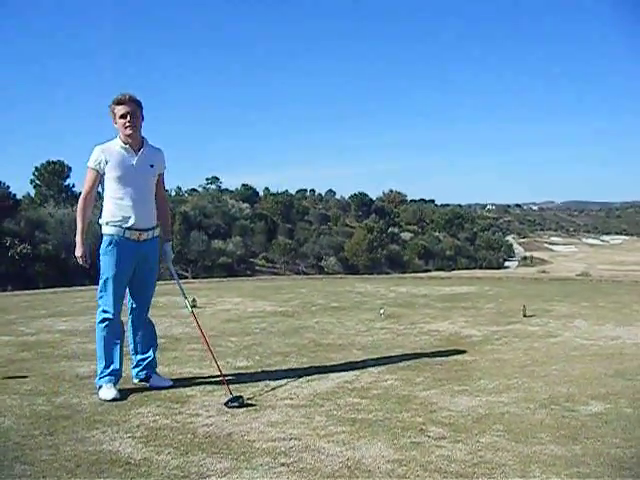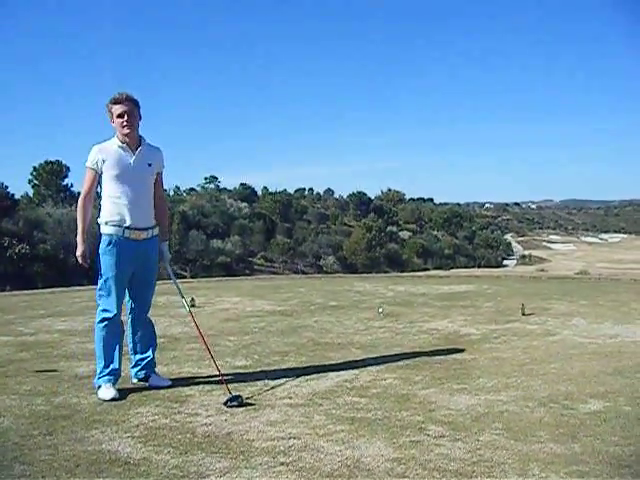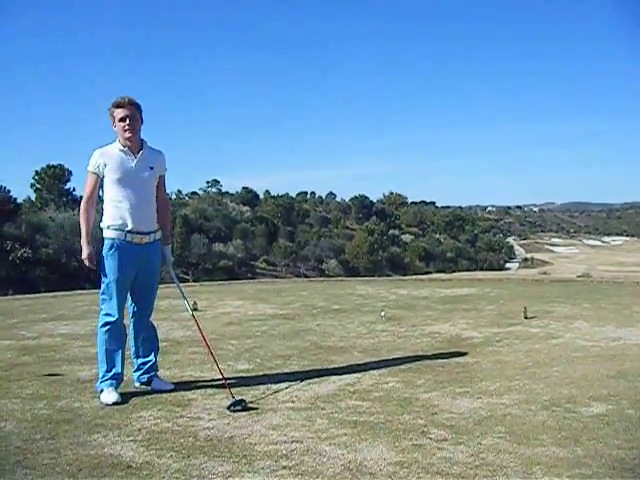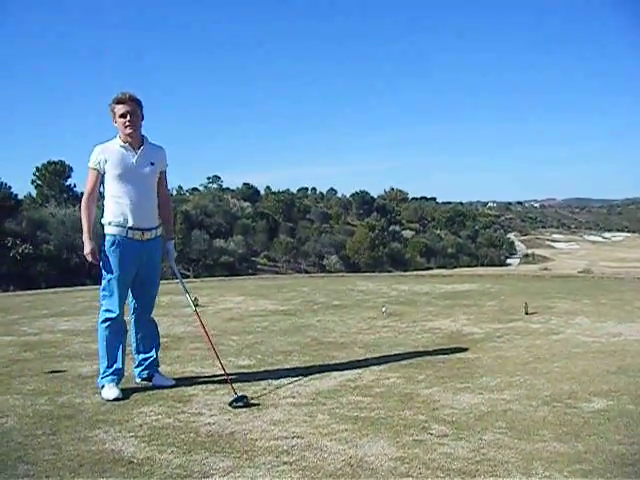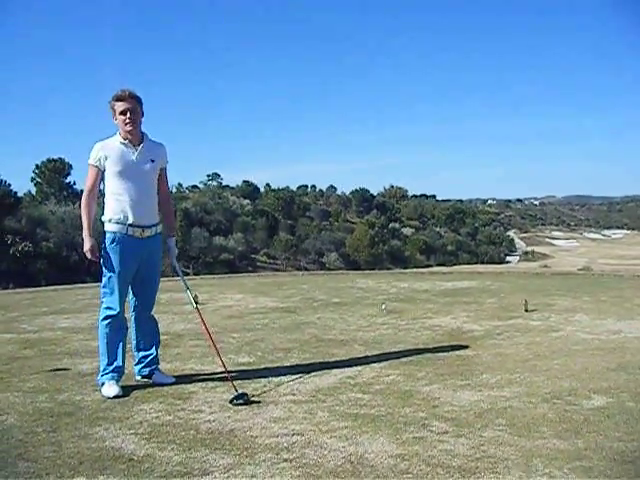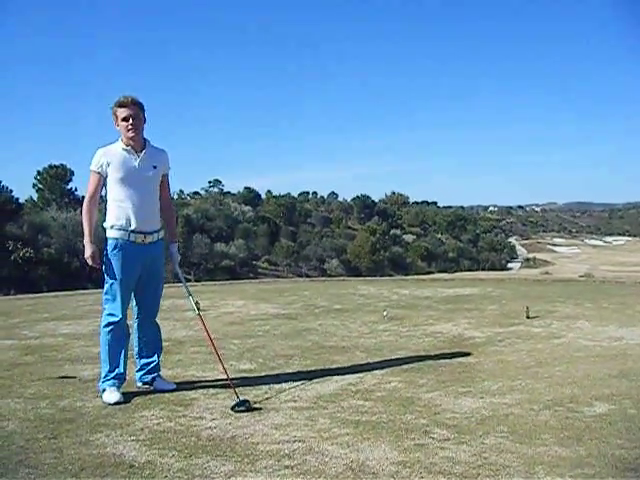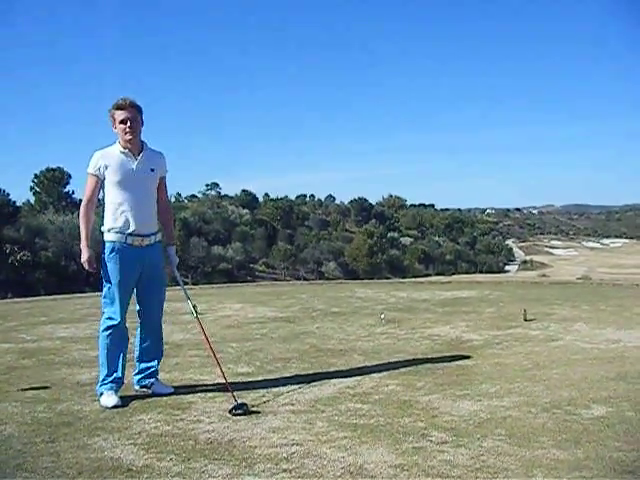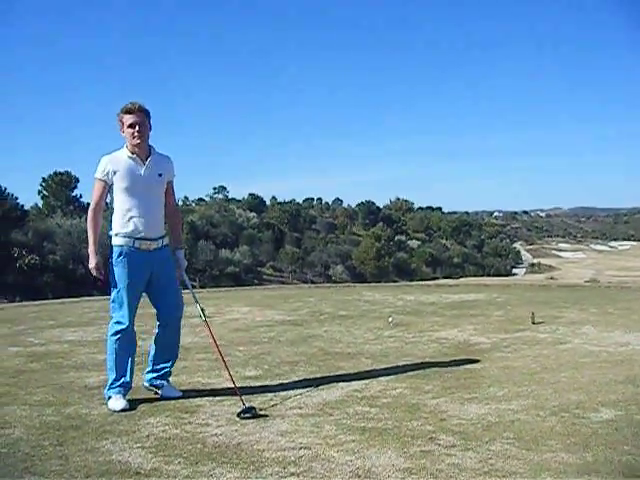
dt=0.1s
person 1, frame 1
left shoulder: (156, 155)
right shoulder: (103, 153)
right elbow: (86, 198)
left wrist: (167, 240)
right wrist: (80, 241)
left hip: (149, 240)
right hip: (117, 239)
left knee: (141, 310)
right knee: (110, 311)
left ankle: (145, 370)
right ankle: (107, 378)
person 1, frame 2
left shoulder: (155, 154)
right shoulder: (101, 152)
right elbow: (86, 198)
left wrist: (164, 240)
right wrist: (81, 240)
left hip: (148, 240)
right hip: (116, 239)
left knee: (140, 310)
right knee: (110, 311)
left ankle: (143, 369)
right ankle: (106, 378)
person 1, frame 3
left shoulder: (157, 157)
right shoulder: (102, 156)
right elbow: (88, 201)
left wrist: (167, 243)
right wrist: (86, 243)
left hip: (150, 244)
right hip: (118, 243)
left knee: (143, 313)
right knee: (111, 315)
left ankle: (146, 373)
right ankle: (108, 382)
person 1, frame 4
left shoulder: (158, 153)
right shoulder: (103, 152)
right elbow: (89, 197)
left wrist: (169, 239)
right wrist: (88, 239)
left hip: (152, 240)
right hip: (119, 239)
left knee: (144, 309)
right knee: (112, 311)
left ankle: (147, 369)
right ankle: (109, 378)
person 1, frame 5
left shoulder: (158, 150)
right shoulder: (103, 150)
right elbow: (89, 194)
left wrist: (171, 236)
right wrist: (87, 235)
left hip: (152, 237)
right hip: (119, 236)
left knee: (145, 307)
right knee: (112, 308)
left ankle: (147, 366)
right ankle: (109, 375)
person 1, frame 6
left shoulder: (160, 156)
right shoulder: (105, 156)
right elbow: (90, 200)
left wrist: (173, 242)
right wrist: (88, 242)
left hip: (154, 243)
right hip: (121, 243)
left knee: (148, 314)
right knee: (115, 315)
left ankle: (148, 373)
right ankle: (110, 381)
person 1, frame 7
left shoulder: (157, 159)
right shoulder: (102, 158)
right elbow: (87, 204)
left wrist: (170, 245)
right wrist: (85, 246)
left hip: (152, 245)
right hip: (119, 246)
left knee: (151, 316)
right knee: (114, 318)
left ankle: (146, 376)
right ankle: (108, 385)
person 1, frame 8
left shoulder: (165, 163)
right shoulder: (110, 163)
right elbow: (95, 209)
left wrist: (179, 249)
right wrist: (93, 252)
left hip: (160, 249)
right hip: (127, 250)
left knee: (171, 314)
right knee: (123, 322)
left ankle: (158, 376)
right ankle: (116, 389)
